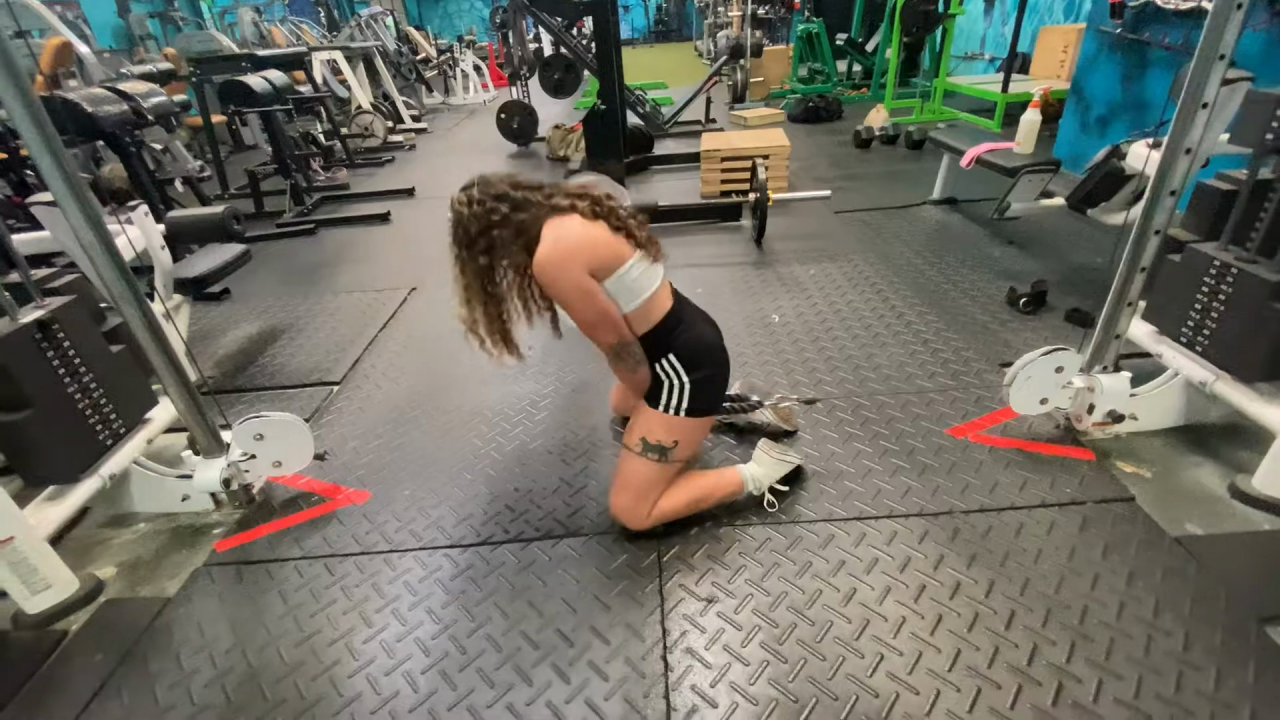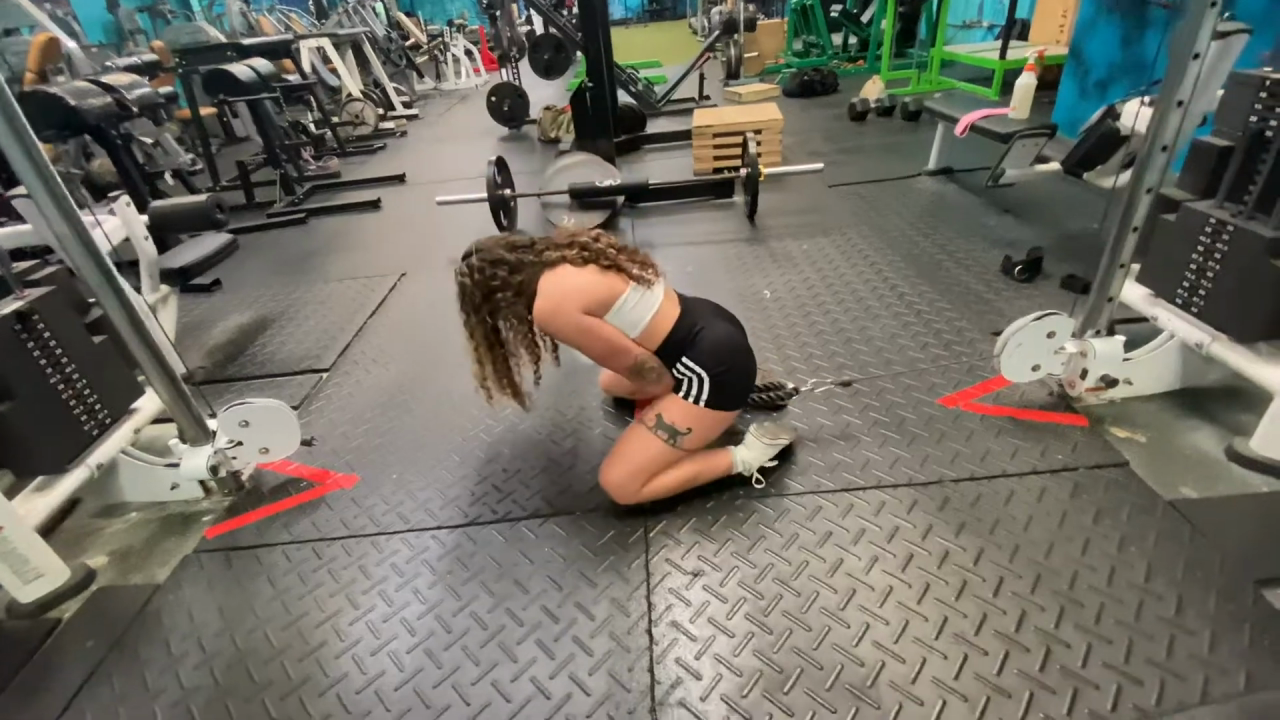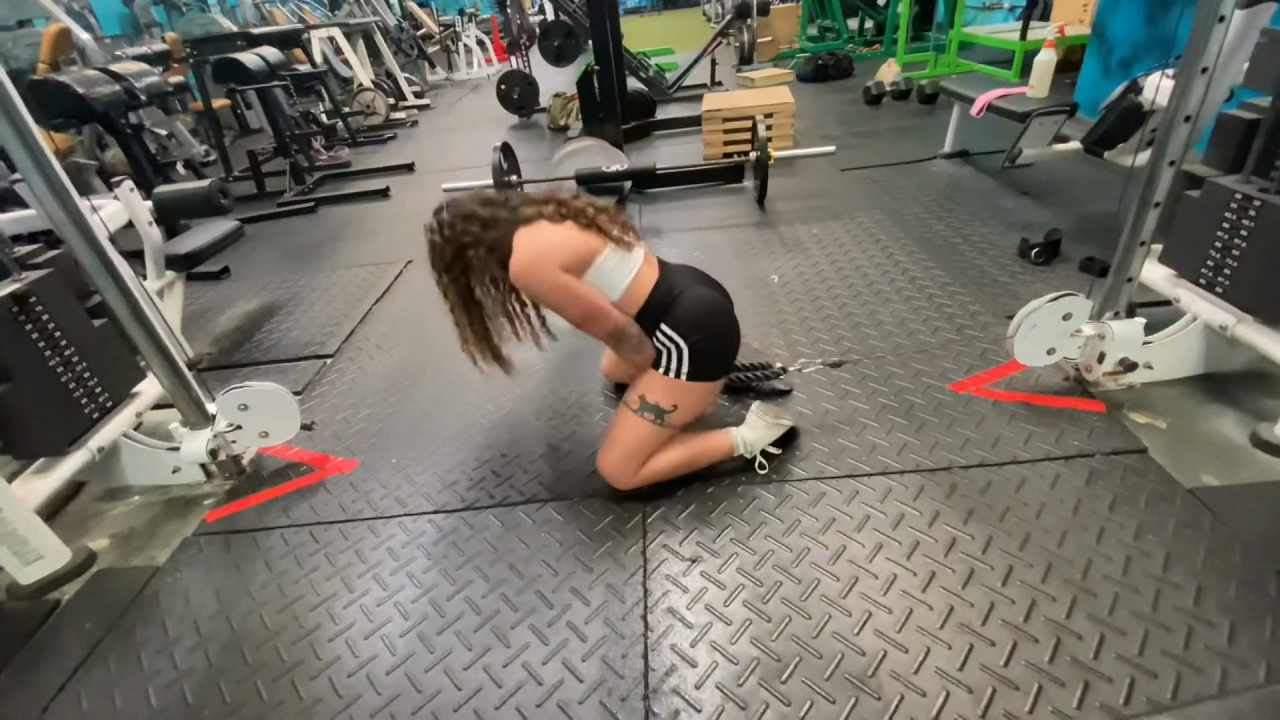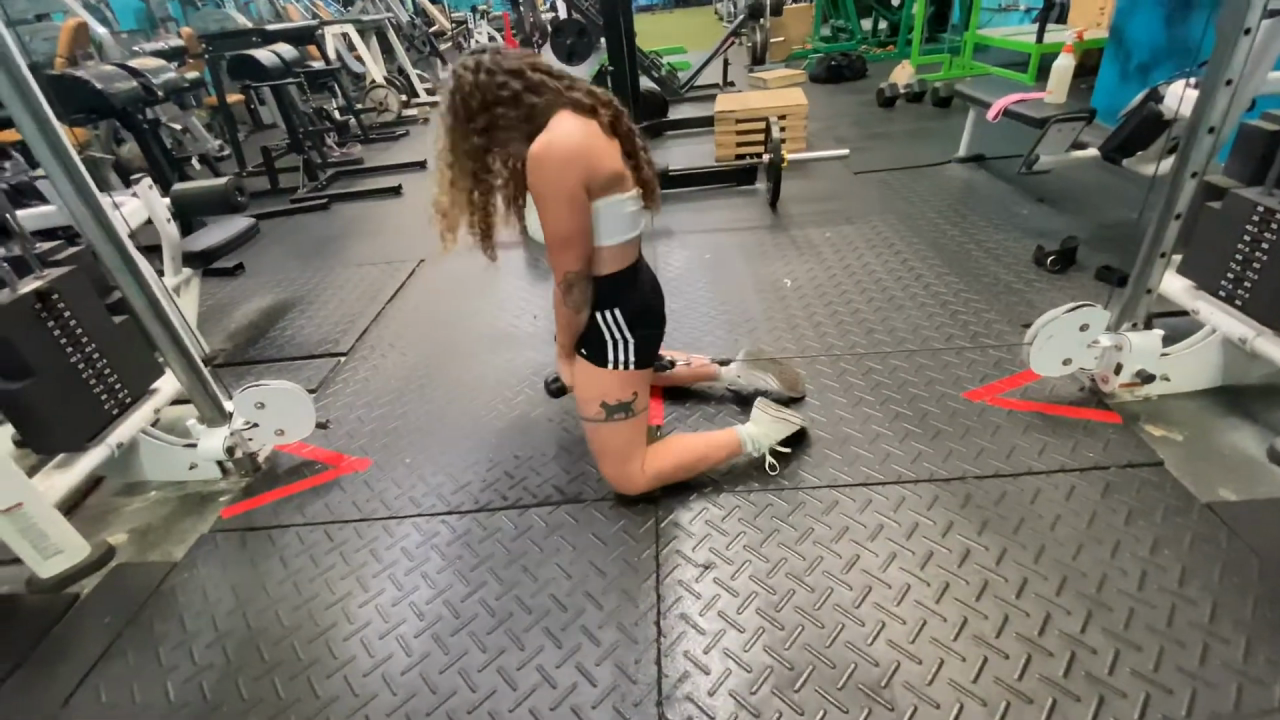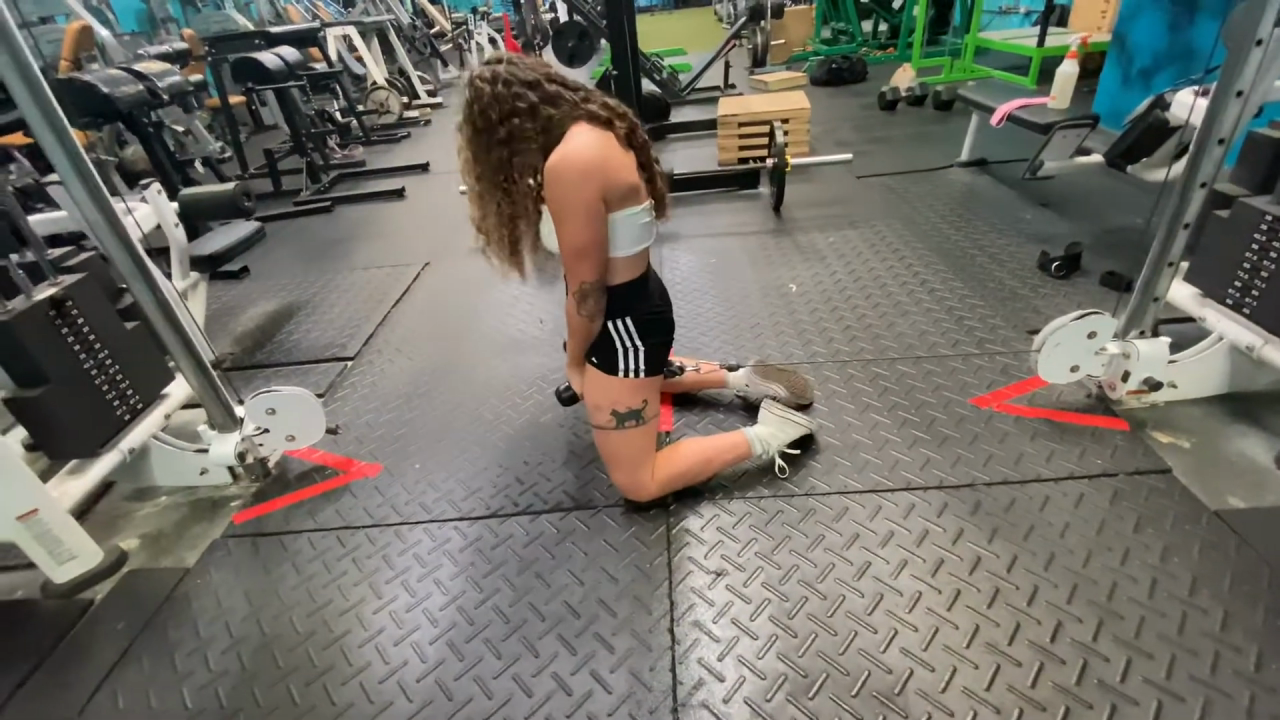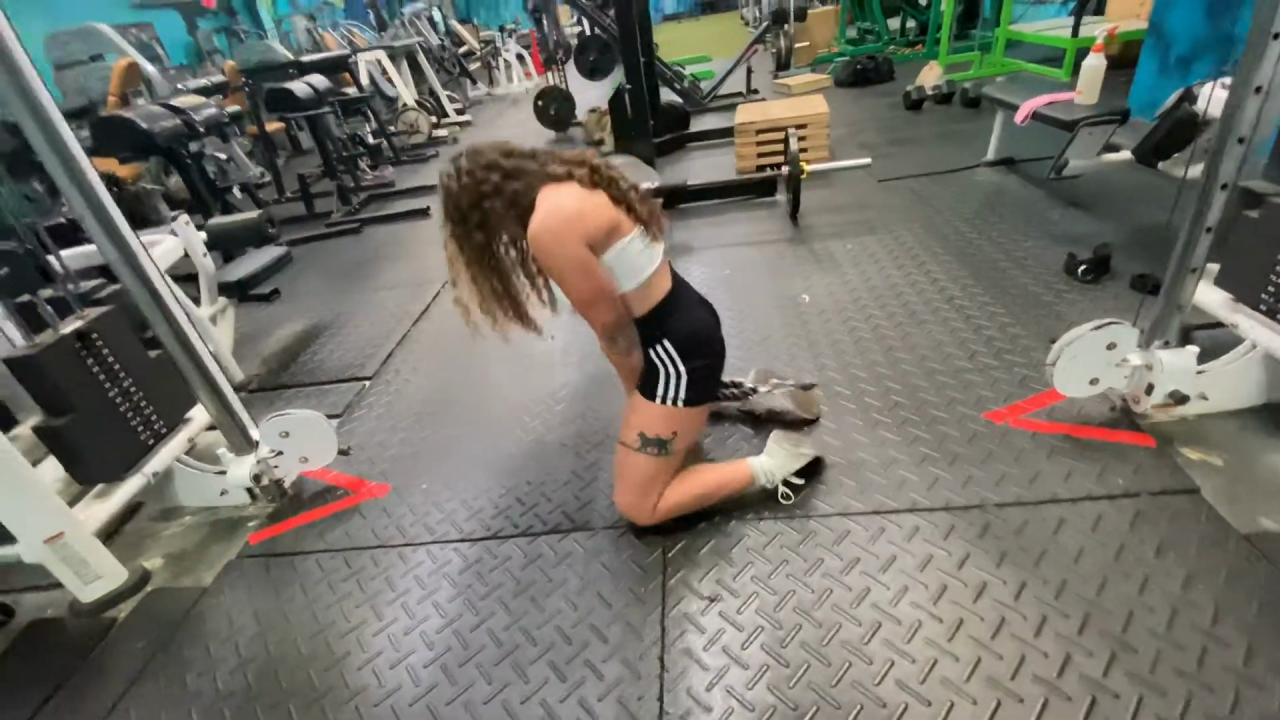
dt=0.5s
person 1, frame 1
left shoulder: (553, 254)
right shoulder: (570, 212)
left elbow: (615, 341)
left wrist: (641, 394)
left hip: (683, 364)
right hip: (686, 337)
left knee: (631, 510)
right knee: (622, 407)
left ankle: (755, 473)
person 1, frame 2
left shoulder: (551, 307)
right shoulder: (562, 251)
left elbow: (637, 366)
left wrist: (677, 403)
left hip: (714, 369)
right hip: (710, 327)
left knee: (618, 484)
right knee: (612, 383)
left ankle: (745, 455)
person 1, frame 3
left shoulder: (527, 265)
right shoulder: (540, 215)
left elbow: (616, 331)
left wrist: (661, 379)
left hip: (696, 335)
right hip: (694, 295)
left knee: (618, 469)
right knee: (615, 370)
left ankle: (746, 436)
right ankle: (715, 378)
person 1, frame 4
left shoulder: (552, 149)
right shoulder: (579, 115)
left elbow: (571, 274)
left wrist: (565, 352)
left hip: (612, 312)
right hip: (626, 291)
left knee: (627, 476)
right knee: (636, 369)
left ankle: (754, 433)
right ankle: (731, 373)
person 1, frame 5
left shoulder: (570, 162)
right shoulder: (592, 125)
left elbow: (586, 286)
left wrist: (574, 362)
left hip: (622, 322)
right hip: (634, 303)
left knee: (638, 483)
right knee: (639, 379)
left ankle: (762, 437)
right ankle: (740, 380)
person 1, frame 6
left shoulder: (548, 227)
right shoulder: (564, 181)
left elbow: (612, 325)
left wrist: (635, 383)
left hip: (682, 349)
right hip: (688, 318)
left knee: (638, 505)
right knee: (644, 398)
left ankle: (767, 467)
